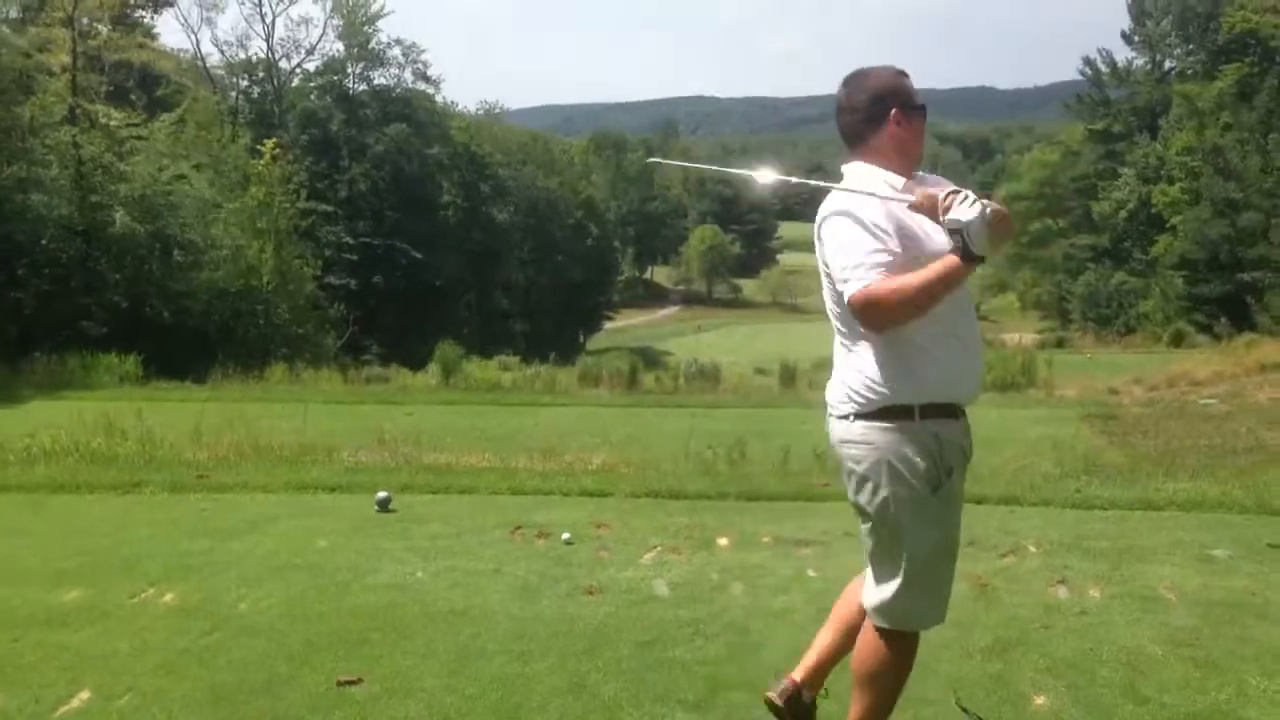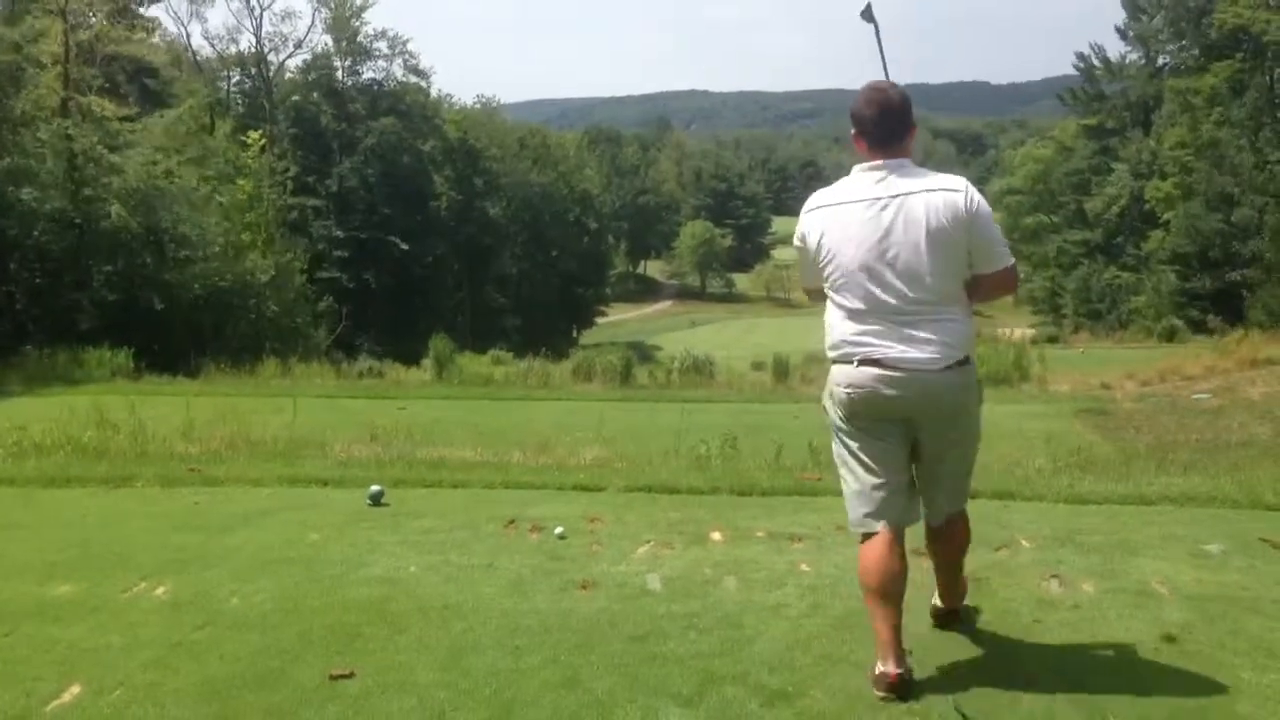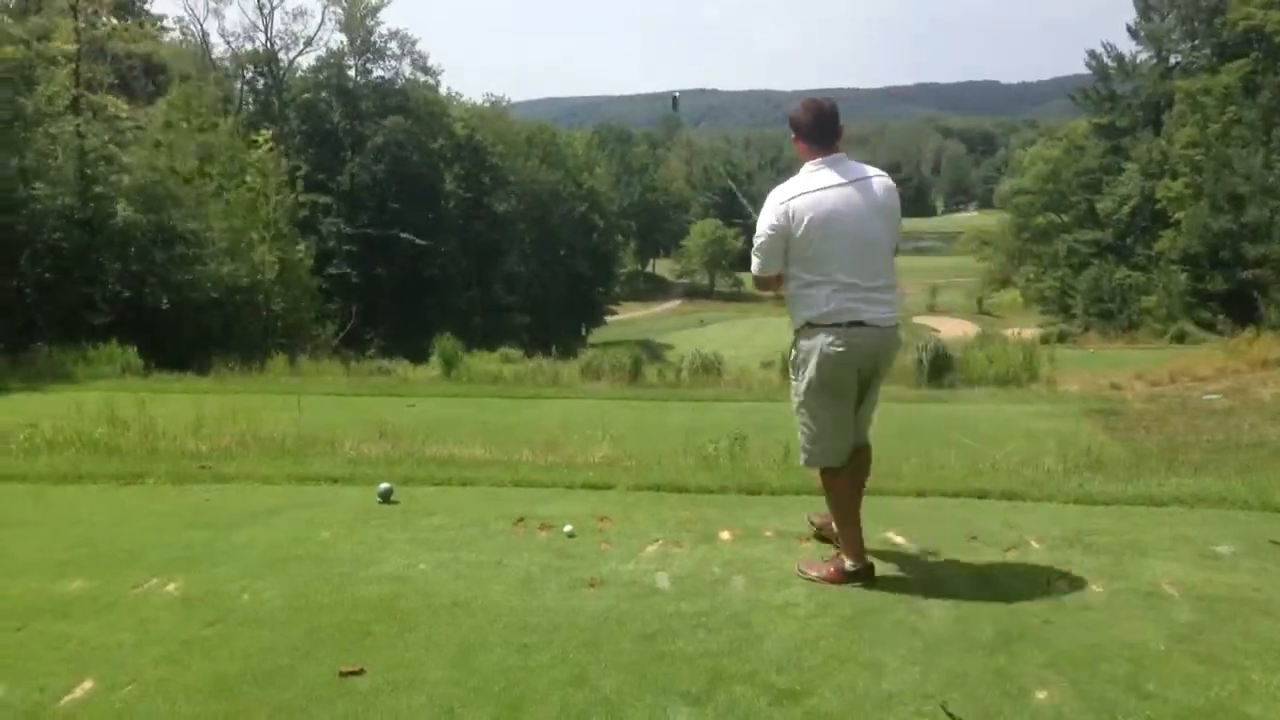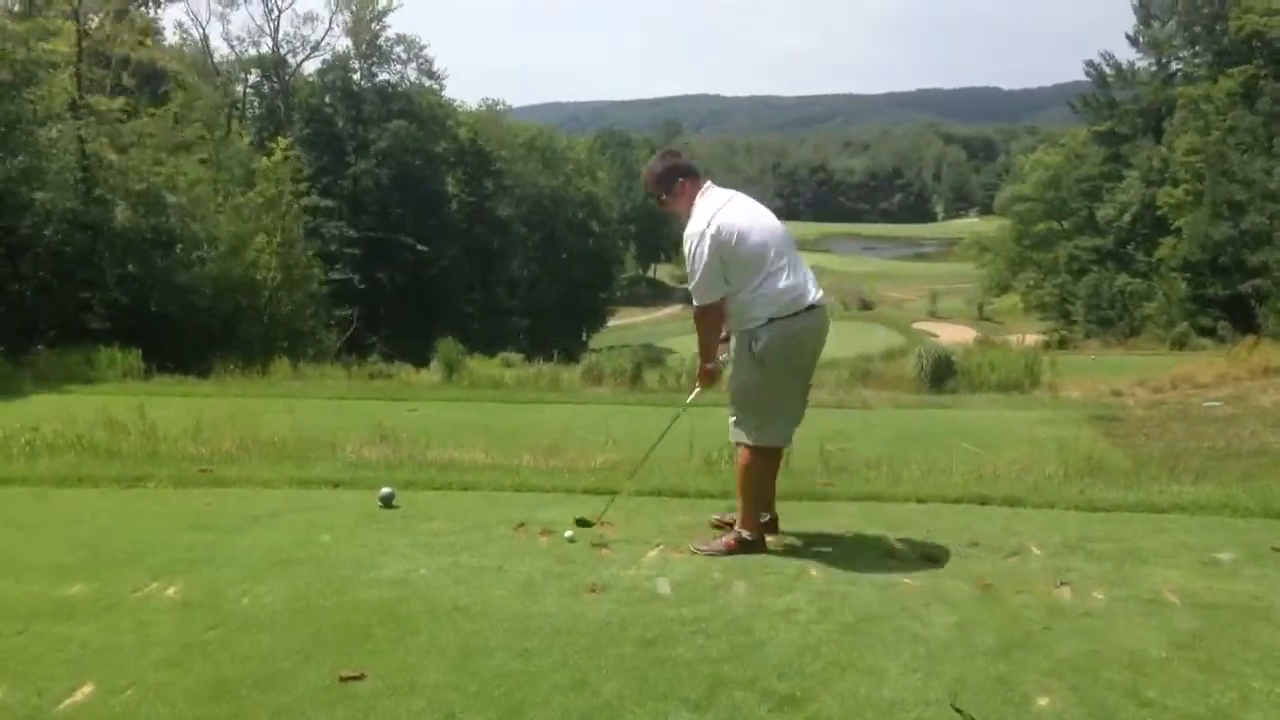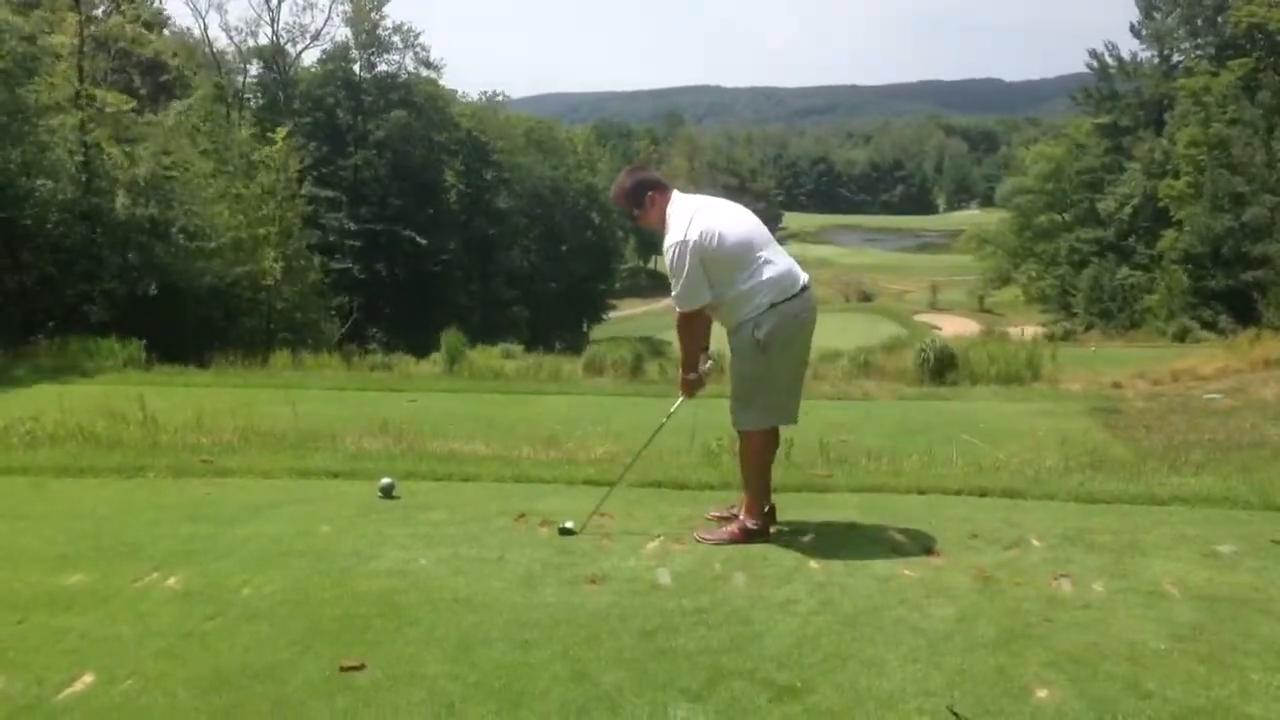
dt=1s
person 1, frame 1
left shoulder: (917, 195)
right shoulder: (853, 204)
left elbow: (998, 225)
right elbow: (876, 303)
left wrist: (969, 218)
right wrist: (964, 255)
left hip: (912, 424)
right hip: (897, 429)
left knee: (894, 581)
right knee: (902, 604)
person 1, frame 2
left shoulder: (820, 208)
right shoulder: (957, 194)
left elbow: (814, 288)
right elbow: (1003, 280)
left hip: (859, 381)
right hip: (942, 378)
left knee: (879, 521)
right knee: (946, 506)
left ankle: (889, 660)
right ankle: (949, 602)
person 1, frame 3
left shoulder: (786, 199)
right shoulder: (883, 185)
left elbow: (764, 279)
left hip: (828, 336)
right hip: (882, 329)
left knee: (829, 450)
right knee: (854, 435)
left ankle: (852, 559)
right ankle: (842, 524)
person 1, frame 4
left shoulder: (701, 228)
right shoulder: (735, 201)
left elbow: (707, 306)
left wrist: (707, 361)
right wrist: (724, 338)
left hip: (775, 328)
right hip: (808, 316)
left knee: (752, 431)
right knee: (769, 424)
left ankle: (747, 531)
right ankle: (762, 512)
person 1, frame 5
left shoulder: (680, 238)
right shoulder: (700, 207)
left elbow: (689, 313)
left wrist: (689, 370)
right wrist: (701, 350)
left hip: (770, 316)
right hip: (794, 302)
left knee: (753, 418)
right knee: (762, 414)
left ankle: (753, 520)
right ankle: (758, 503)
